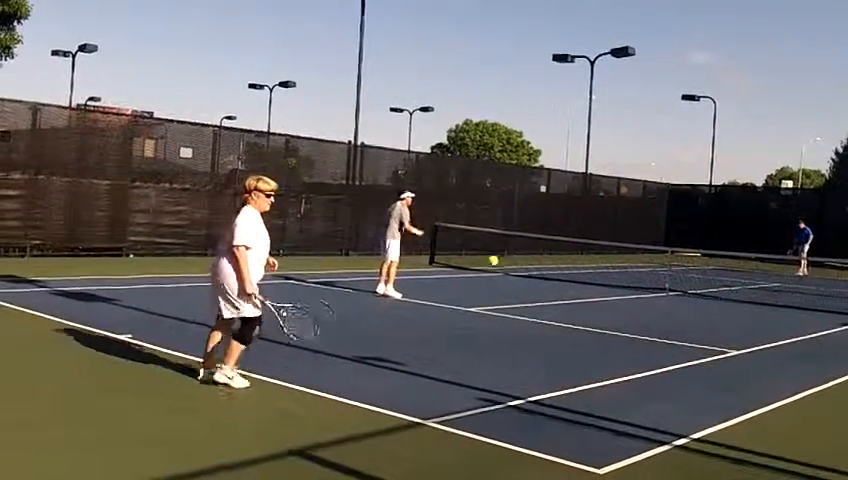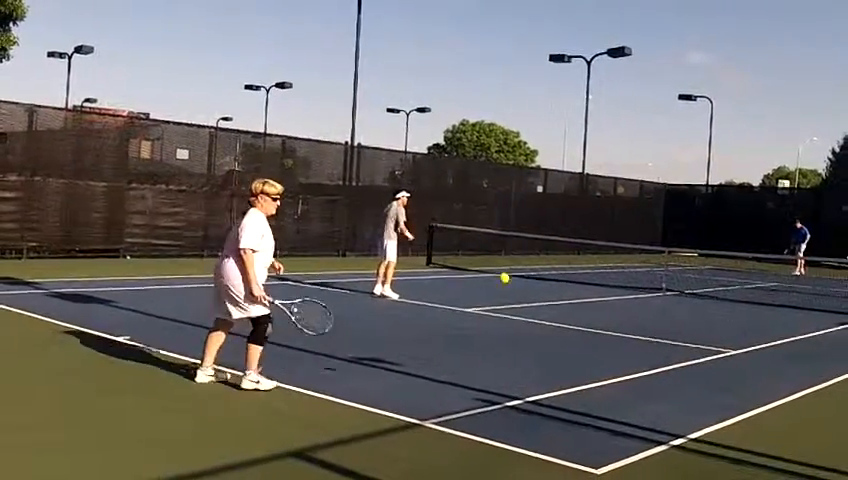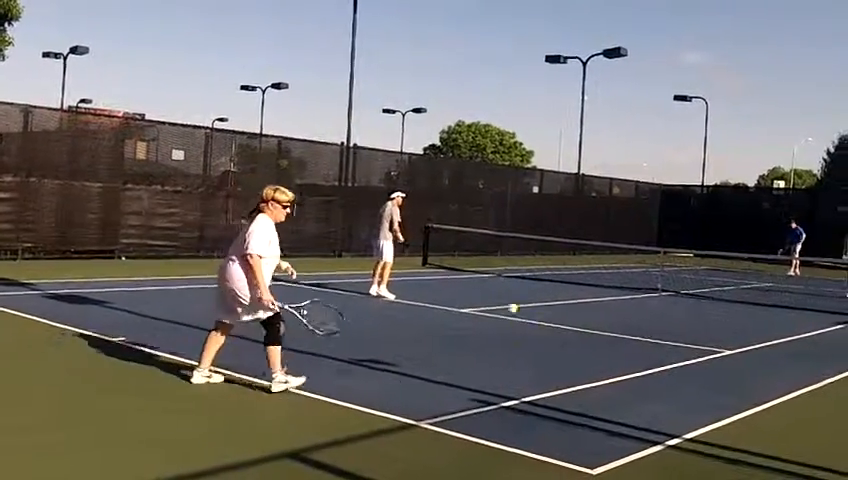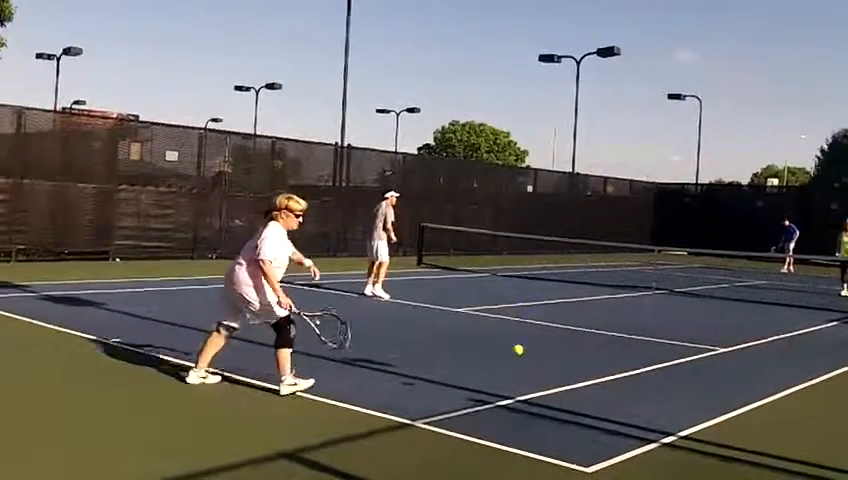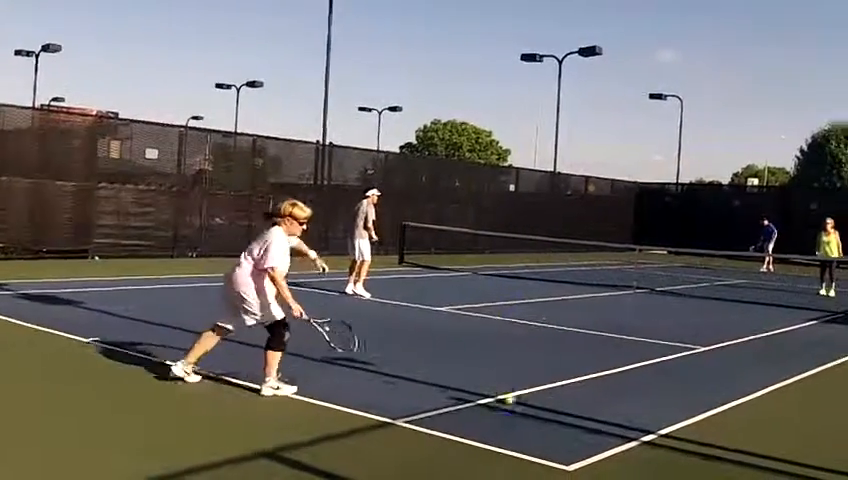
dt=0.1s
person 1, frame 1
left shoulder: (253, 216)
right shoulder: (248, 217)
right elbow: (239, 250)
left wrist: (266, 259)
right wrist: (248, 282)
left hip: (232, 276)
right hip: (235, 277)
left knee: (225, 322)
right knee: (252, 322)
left ankle: (208, 369)
right ankle: (226, 370)
person 1, frame 2
left shoulder: (257, 219)
right shoulder: (255, 219)
right elbow: (246, 252)
left wrist: (271, 262)
right wrist: (255, 285)
left hip: (229, 277)
right hip: (239, 278)
left knee: (224, 324)
right knee: (262, 323)
left ankle: (204, 371)
right ankle: (251, 376)
person 1, frame 3
left shoulder: (263, 224)
right shoulder: (262, 225)
right elbow: (252, 257)
left wrist: (281, 263)
right wrist: (263, 289)
left hip: (233, 279)
right hip: (243, 281)
left knee: (224, 325)
right knee: (274, 324)
left ankle: (201, 371)
right ankle: (278, 378)
person 1, frame 4
left shoulder: (278, 230)
right shoulder: (274, 233)
left elbow: (289, 251)
right elbow: (265, 264)
left wrist: (308, 263)
right wrist: (280, 295)
left hip: (240, 283)
right hip: (250, 285)
left knee: (225, 328)
right knee: (285, 326)
left ankle: (198, 372)
right ankle: (287, 380)
person 1, frame 5
left shoulder: (280, 234)
right shoulder: (278, 238)
left elbow: (294, 241)
right elbow: (274, 272)
left wrist: (313, 255)
right wrist: (291, 302)
left hip: (241, 283)
right hip: (250, 286)
left knee: (221, 328)
right knee: (280, 329)
left ankle: (185, 365)
right ankle: (270, 382)
